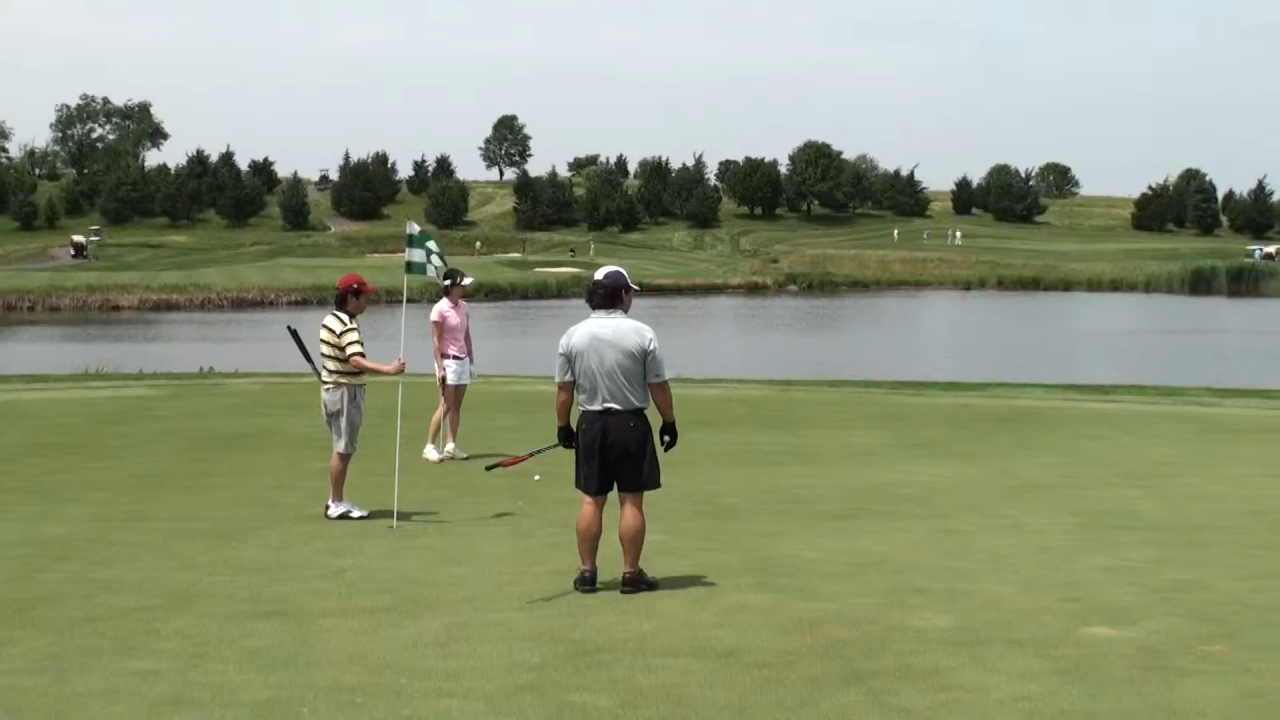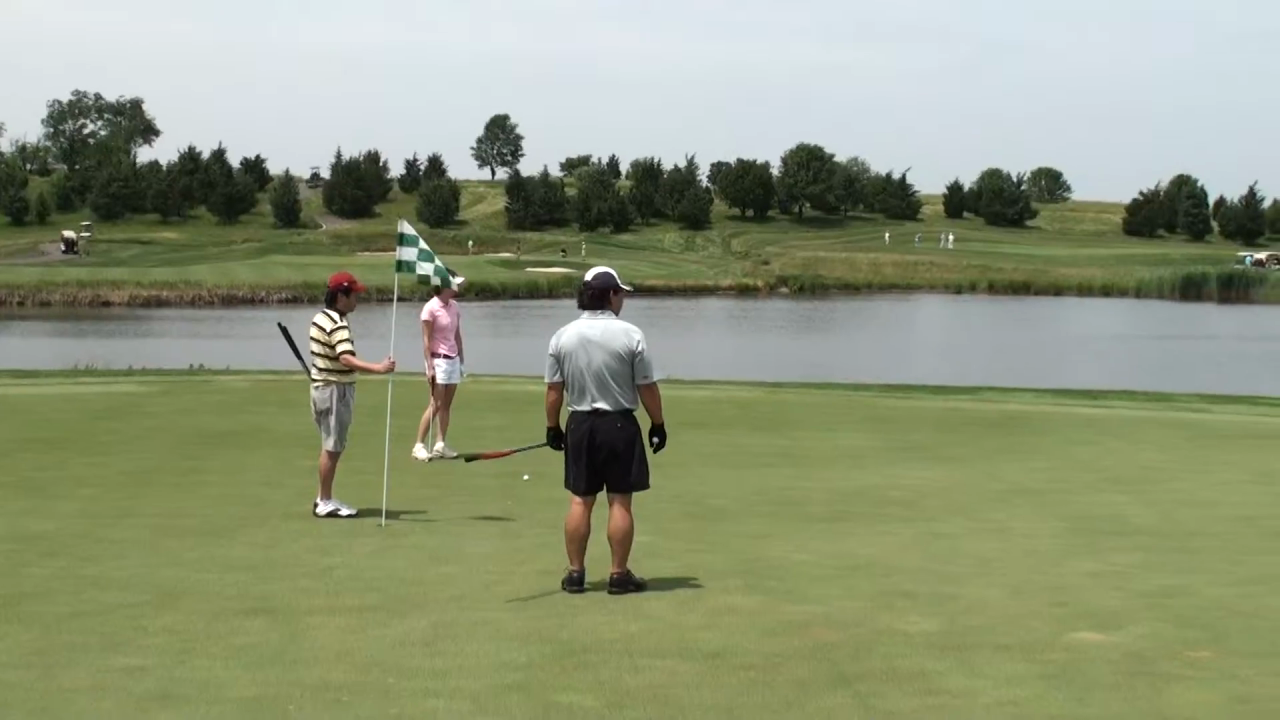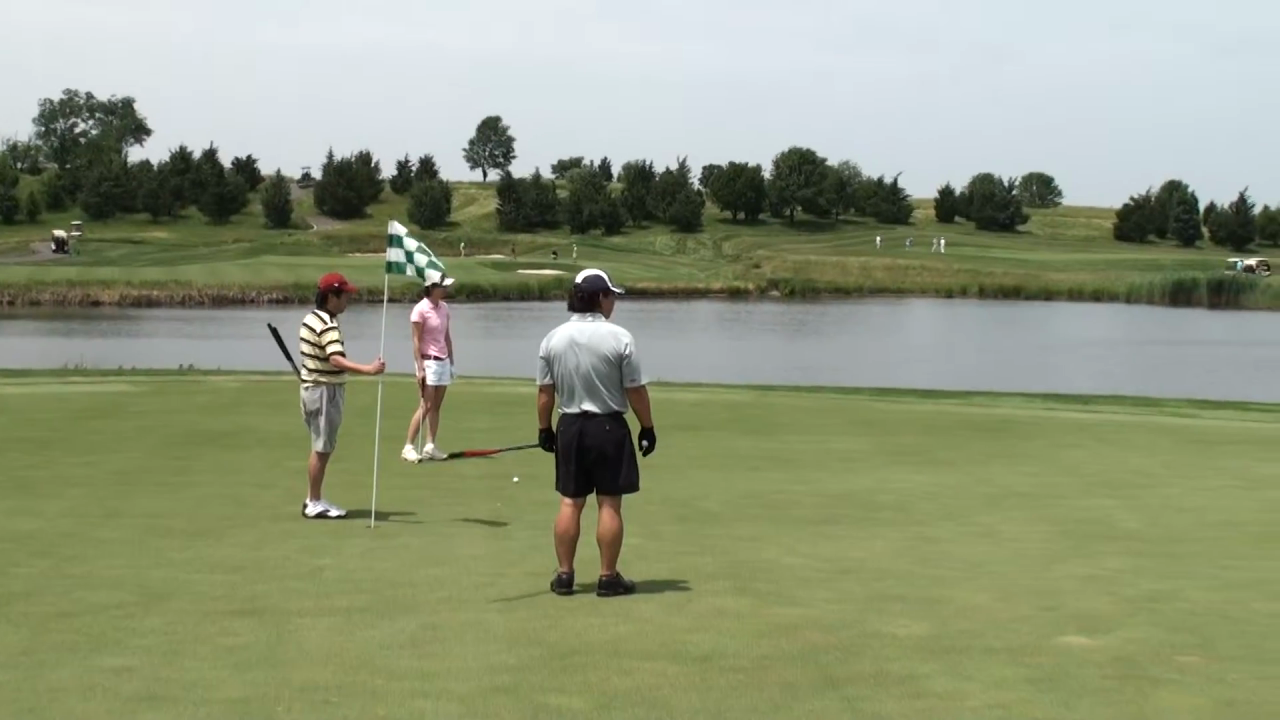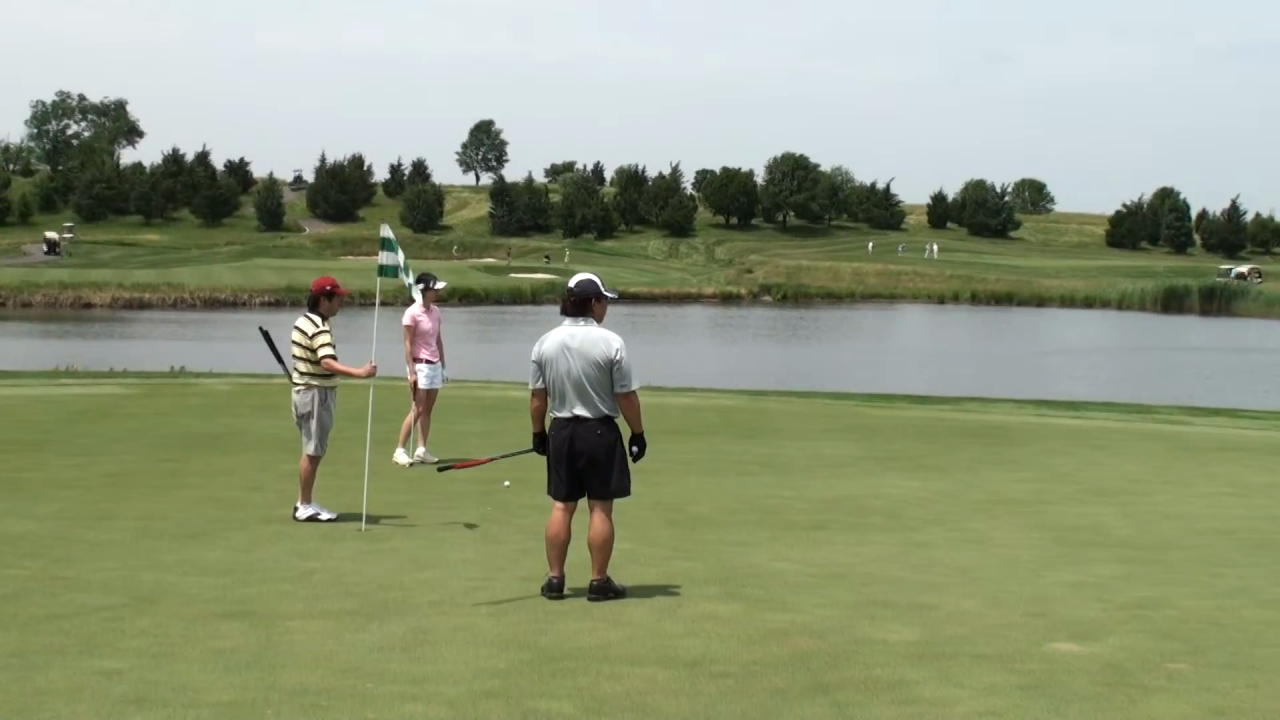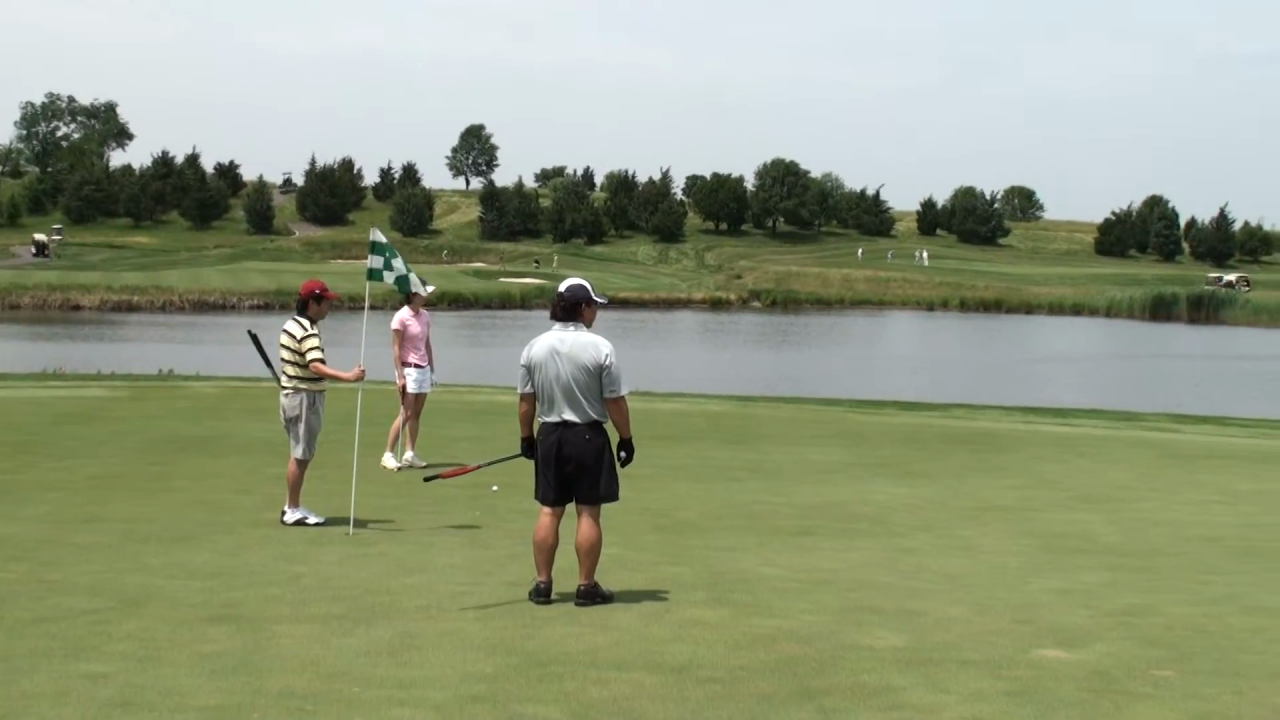
dt=0.3s
person 1, frame 1
left shoulder: (572, 336)
right shoulder: (642, 334)
left elbow: (564, 389)
right elbow: (659, 386)
left wrist: (563, 426)
right wrist: (669, 422)
left hip: (591, 424)
right hip: (631, 423)
left knee: (591, 500)
right knee: (631, 501)
left ankle: (587, 572)
right ankle: (631, 574)
person 1, frame 2
left shoulder: (563, 336)
right shoulder: (630, 334)
left elbow: (554, 390)
right elbow: (647, 388)
left wrist: (552, 427)
right wrist: (658, 424)
left hip: (580, 425)
right hip: (619, 424)
left knee: (580, 500)
right knee: (620, 501)
left ankle: (575, 572)
right ankle: (619, 574)
person 1, frame 3
left shoulder: (553, 338)
right shoulder: (619, 337)
left elbow: (545, 392)
right elbow: (636, 391)
left wrist: (545, 428)
right wrist: (647, 427)
left hip: (569, 426)
right hip: (609, 427)
left knee: (569, 502)
right knee: (609, 504)
left ankle: (564, 574)
right ankle: (608, 577)
person 1, frame 4
left shoulder: (545, 343)
right shoulder: (610, 342)
left elbow: (537, 396)
right elbow: (626, 396)
left wrist: (538, 432)
right wrist: (638, 433)
left hip: (561, 431)
right hip: (600, 432)
left knee: (561, 506)
right knee: (601, 508)
left ankle: (555, 579)
right ankle: (599, 581)
person 1, frame 5
left shoulder: (534, 347)
right shoulder: (600, 347)
left elbow: (525, 401)
right elbow: (615, 401)
left wrist: (526, 437)
right wrist: (626, 438)
left hip: (549, 436)
right hip: (588, 436)
left knee: (549, 511)
right knee: (588, 513)
left ankle: (542, 584)
right ankle: (586, 586)
person 2, frame 1
left shoulder: (331, 319)
right shoulder: (346, 326)
right elbow: (356, 360)
right wrist: (388, 369)
left hip: (334, 388)
right hip: (345, 391)
left knee: (341, 448)
right knee: (344, 450)
left ankle: (335, 500)
right ankle: (336, 504)
person 2, frame 2
left shoulder: (321, 317)
right shoulder: (337, 324)
right elbow: (346, 359)
right wrist: (378, 368)
left hip: (324, 386)
right hip: (335, 389)
left knee: (331, 446)
right knee: (332, 448)
left ankle: (324, 498)
right ankle: (325, 502)
person 2, frame 3
left shoulder: (311, 318)
right shoulder: (327, 324)
right elbow: (335, 359)
right wrist: (368, 369)
left hip: (314, 387)
right hip: (325, 390)
left knee: (320, 447)
right knee: (322, 448)
left ankle: (313, 499)
right ankle: (314, 503)
person 2, frame 4
left shoulder: (303, 321)
right shoulder: (319, 327)
right elbow: (327, 363)
right wrist: (359, 372)
left hip: (305, 390)
right hip: (316, 393)
left knee: (312, 450)
right knee: (313, 451)
left ankle: (304, 503)
right ankle: (305, 506)
person 2, frame 5
left shoulder: (292, 324)
right shoulder: (308, 331)
right elbow: (316, 366)
right wrist: (348, 376)
left hip: (294, 393)
right hip: (305, 397)
left knee: (299, 454)
right knee: (301, 455)
left ankle: (292, 506)
right ankle: (292, 510)
person 3, frame 1
left shoulder: (464, 307)
right shoulder: (440, 309)
right elbow: (436, 340)
left wrist: (471, 360)
right wrist: (440, 366)
left hip: (463, 360)
right hip: (448, 361)
left knee: (457, 406)
right knee: (446, 406)
left ankle: (451, 445)
right ankle: (430, 447)
person 3, frame 2
left shoulder: (455, 306)
right shoulder: (430, 308)
right elbow: (426, 339)
left wrist: (461, 360)
right wrist: (429, 366)
left hip: (453, 359)
right hip: (439, 360)
left knee: (447, 405)
right knee: (435, 405)
left ankle: (440, 445)
right ankle: (419, 446)
person 3, frame 3
left shoulder: (444, 308)
right shoulder: (420, 309)
right elbow: (416, 341)
left wrist: (451, 361)
right wrist: (420, 368)
left hip: (443, 361)
right hip: (429, 362)
left knee: (436, 406)
right knee: (425, 406)
left ankle: (430, 446)
right ankle: (408, 447)
person 3, frame 4
left shoulder: (435, 311)
right shoulder: (412, 313)
right elbow: (407, 344)
left wrist: (443, 365)
right wrist: (411, 371)
left hip: (435, 365)
right hip: (420, 365)
left knee: (427, 410)
right knee: (417, 410)
left ankle: (421, 450)
right ankle: (400, 450)
person 3, frame 5
left shoulder: (425, 316)
right shoulder: (401, 317)
right elbow: (396, 348)
left wrist: (432, 370)
right wrist: (400, 375)
left hip: (424, 369)
right hip: (409, 370)
left knee: (416, 414)
right knee: (405, 414)
left ankle: (409, 454)
right ankle: (388, 455)
